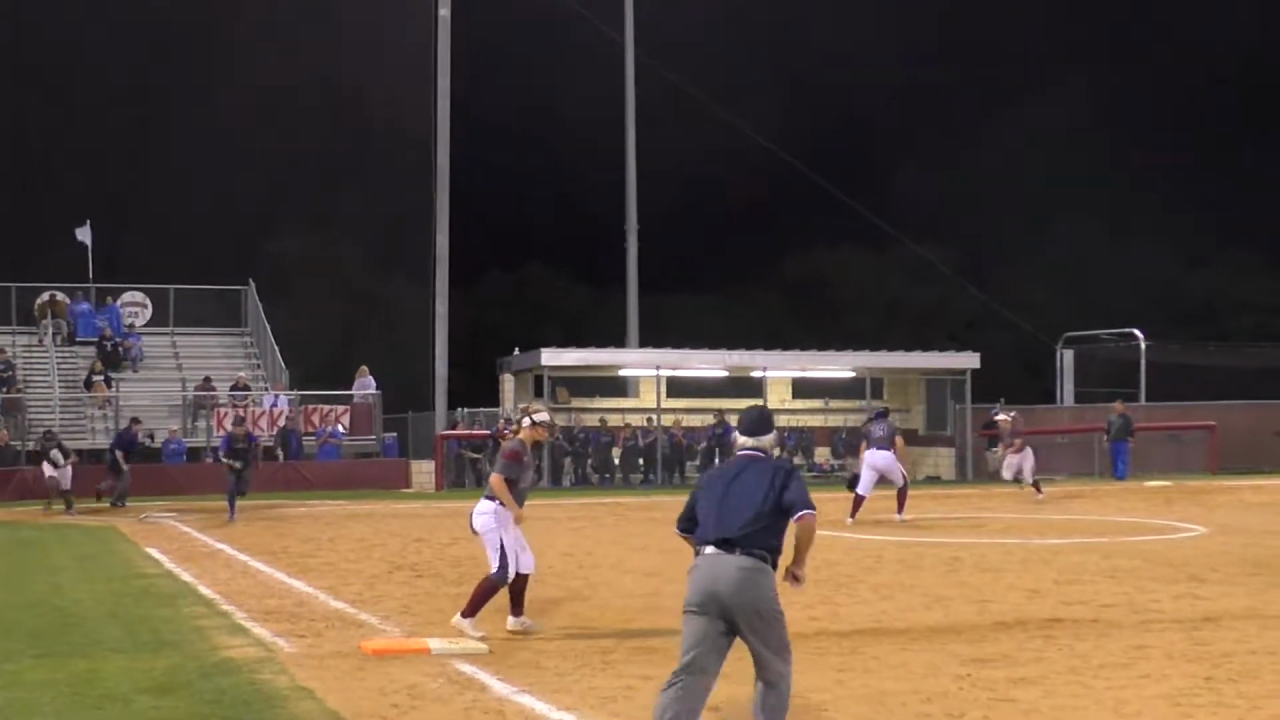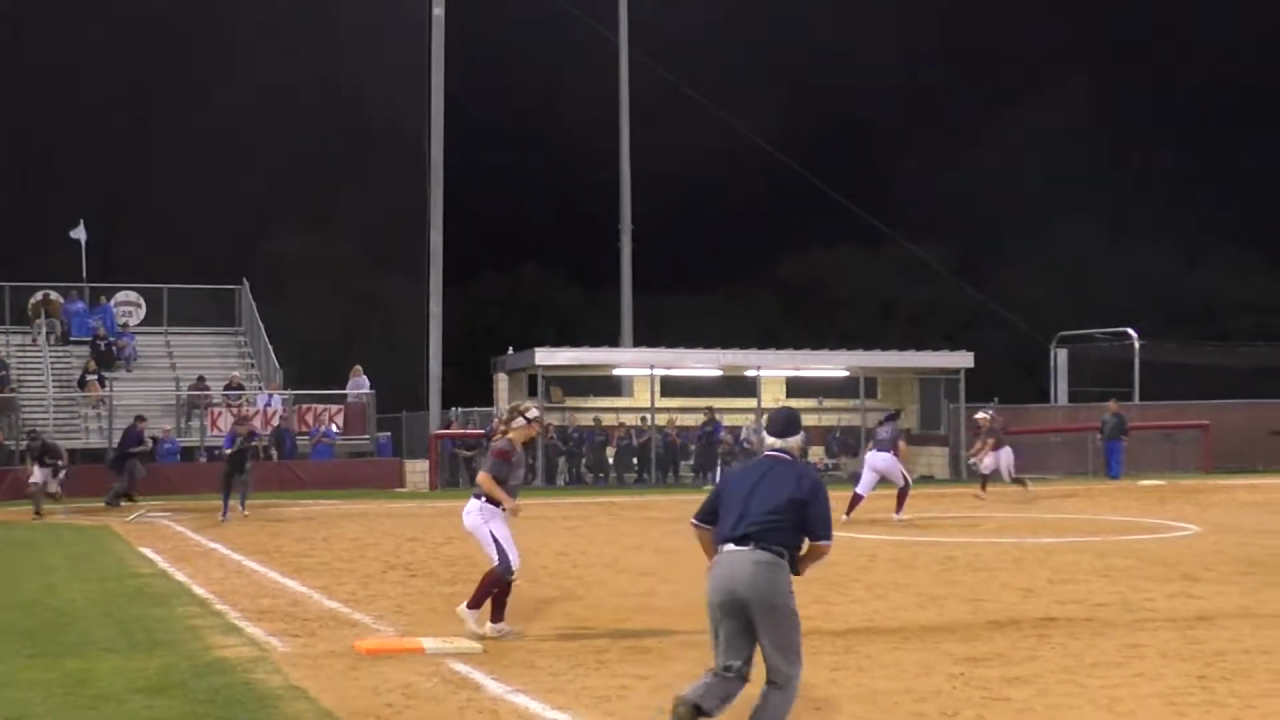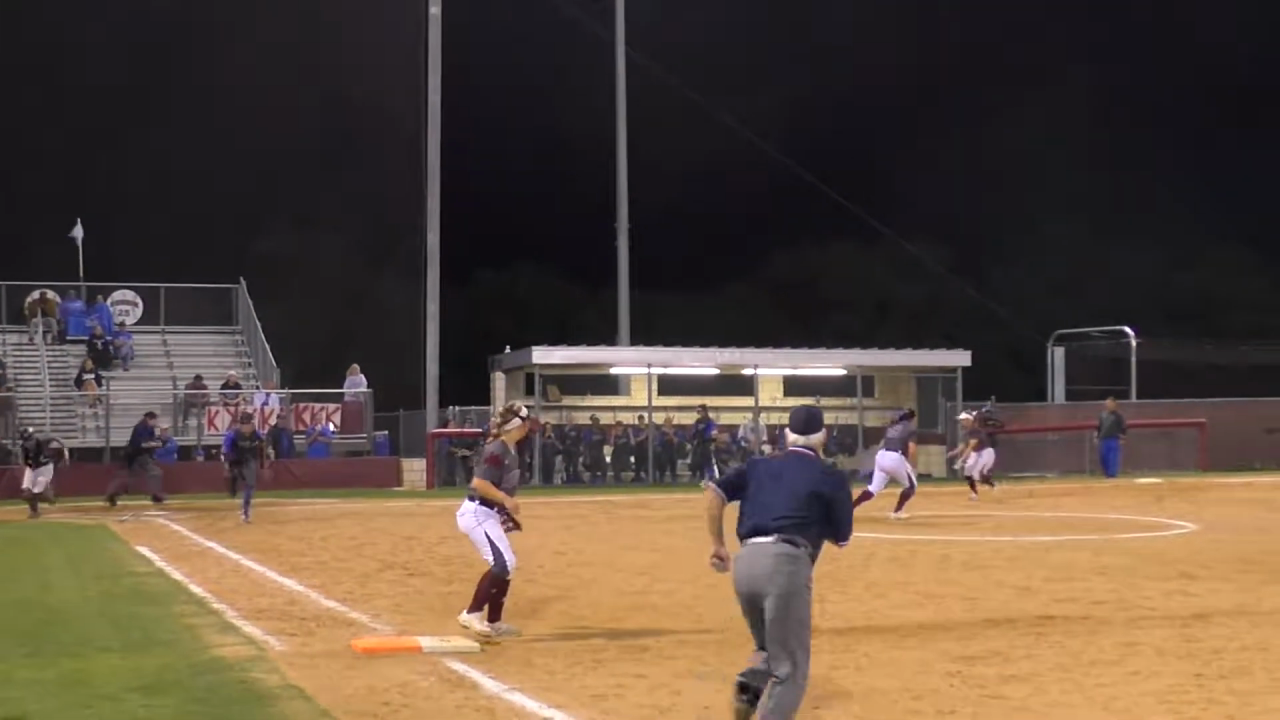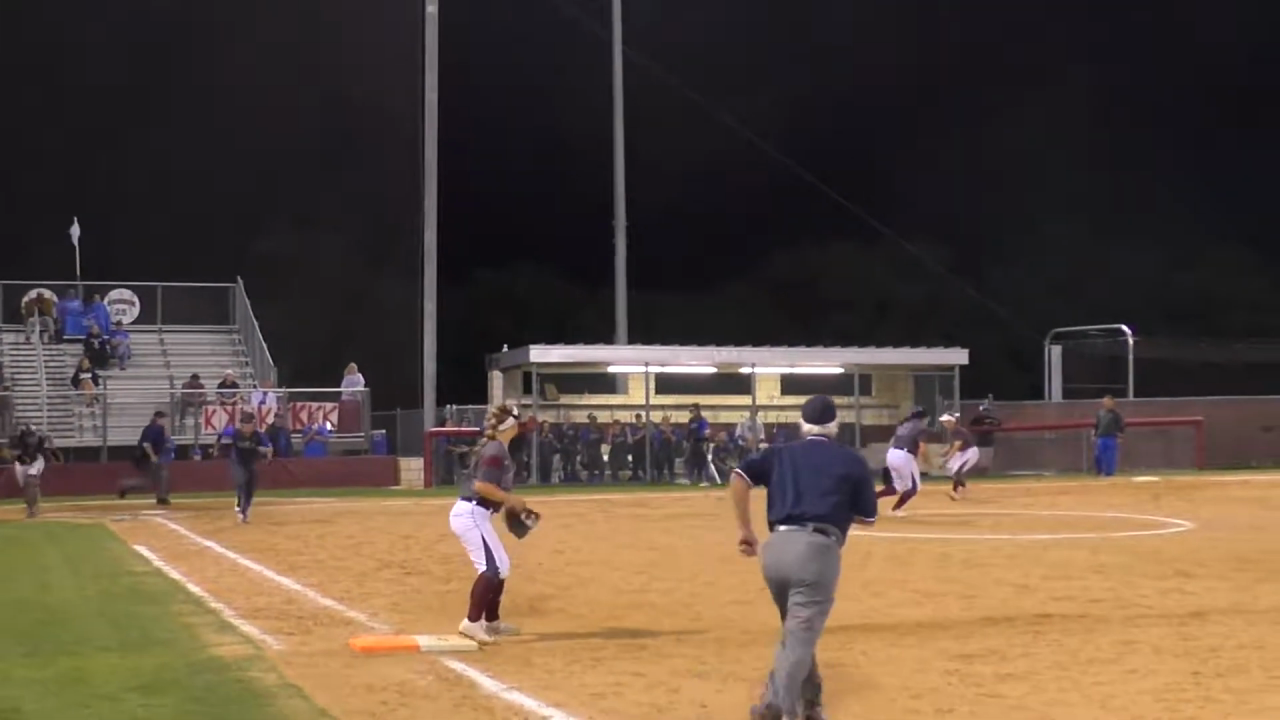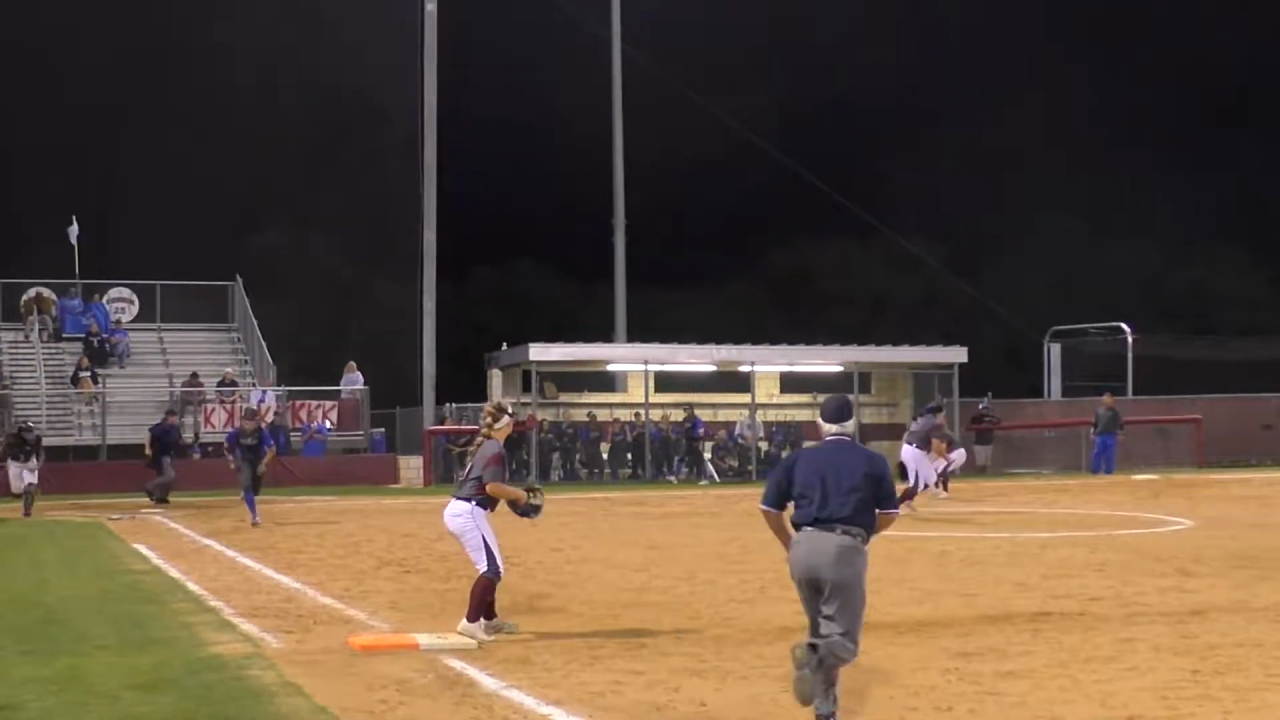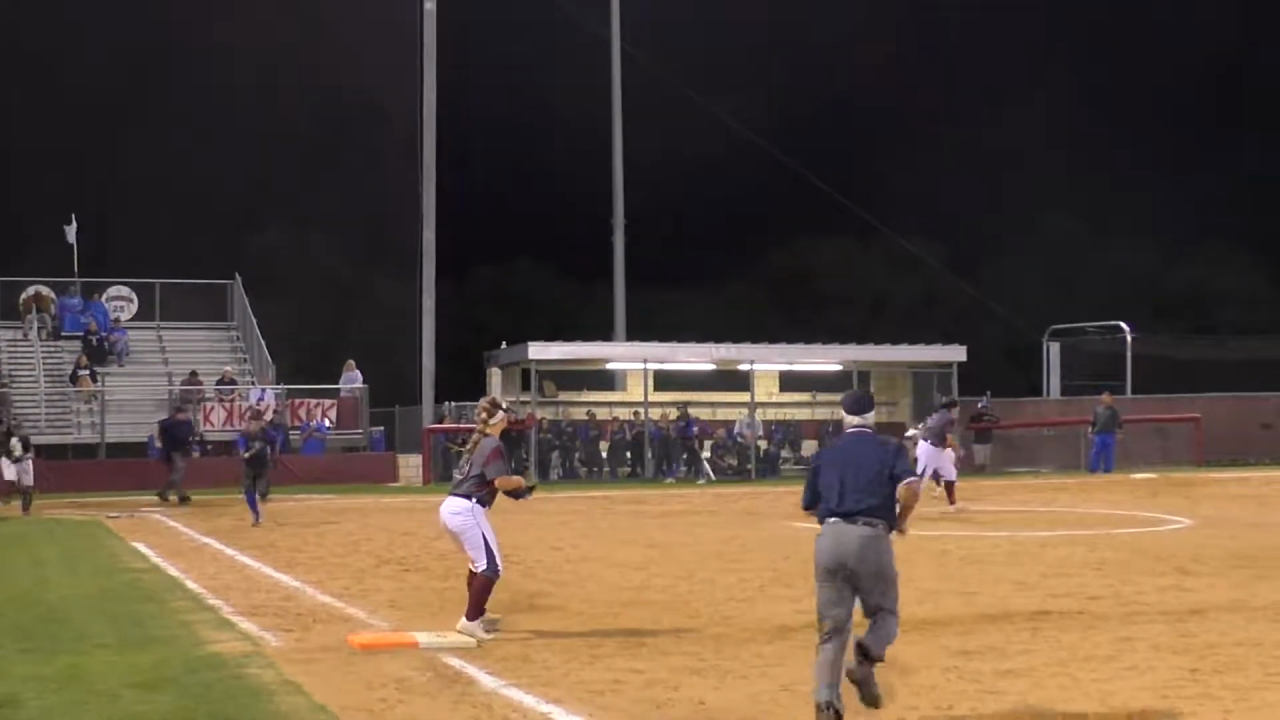
dt=0.1s
person 1, frame 1
left shoulder: (712, 477)
right shoulder: (783, 473)
left elbow: (685, 530)
right elbow: (806, 518)
right wrist: (798, 564)
left hip: (704, 573)
right hip: (750, 576)
left knee: (689, 675)
right knee: (774, 670)
person 1, frame 2
left shoulder: (735, 474)
right shoulder: (808, 479)
left elbow: (701, 523)
right elbow: (823, 543)
right wrist: (801, 564)
left hip: (724, 569)
right hip: (766, 572)
left knee: (730, 668)
right knee: (783, 670)
person 1, frame 3
left shoulder: (757, 466)
right shoulder: (831, 477)
left elbow: (713, 491)
right elbow: (841, 538)
left wrist: (717, 544)
left hip: (746, 562)
right hip: (787, 565)
left knee: (771, 650)
right knee: (789, 668)
left ankle: (749, 687)
person 1, frame 4
left shoulder: (779, 453)
right shoulder: (853, 461)
left elbow: (739, 477)
right elbow: (867, 517)
left wrist: (745, 531)
left hip: (775, 547)
right hip: (819, 550)
left knee: (797, 630)
right knee: (798, 640)
person 1, frame 5
left shoulder: (800, 458)
right shoulder: (872, 461)
left elbow: (769, 506)
right elbow: (887, 515)
left wrist: (789, 544)
left hip: (804, 549)
right hip: (846, 551)
left knee: (821, 630)
right knee: (842, 641)
right ankle: (812, 657)
person 1, frame 6
left shoulder: (825, 453)
right shoulder: (889, 449)
left elbow: (810, 506)
right elbow: (909, 487)
right wrist: (900, 520)
left hip: (829, 540)
right hip: (871, 540)
left knee: (833, 626)
right knee: (884, 617)
right ankle: (865, 658)
person 2, frame 1
left shoulder: (524, 449)
right shoulder: (514, 448)
right elbow: (495, 480)
right wrist: (514, 507)
left hip: (501, 513)
right hip: (493, 513)
left knee: (524, 563)
right knee: (502, 572)
left ankle: (516, 618)
right ankle: (465, 617)
person 2, frame 2
left shoulder: (517, 449)
right shoulder: (503, 447)
right elbow: (483, 478)
right wrist: (506, 501)
left hip: (492, 512)
right hip: (481, 511)
left knee: (509, 565)
right knee: (506, 563)
left ankle: (496, 623)
right ankle: (470, 609)
person 2, frame 3
left shoulder: (510, 450)
right shoulder: (496, 450)
right elbow: (478, 483)
left wrist: (505, 509)
right wrist: (506, 500)
left hip: (489, 514)
right hip: (476, 513)
left knee: (505, 565)
right knee: (502, 563)
left ankle: (493, 623)
right ankle: (472, 614)
person 2, frame 4
left shoulder: (497, 449)
right shoulder: (495, 452)
right elbow: (481, 486)
left wrist: (511, 500)
right wrist: (512, 500)
left hip: (467, 513)
right hip: (470, 514)
left knee: (501, 567)
right knee: (492, 569)
left ankle: (491, 621)
right ankle: (472, 623)
person 2, frame 5
left shoulder: (487, 446)
right shoulder: (495, 450)
right elbow: (492, 487)
left wrist: (513, 495)
right wrist: (518, 494)
left hip: (459, 511)
right hip: (468, 513)
left knee: (492, 567)
right knee: (492, 569)
left ankle: (489, 619)
right ankle: (471, 623)
person 2, frame 6
left shoulder: (477, 442)
right shoulder: (493, 445)
right elbow: (502, 483)
left wrist: (512, 482)
right wrist: (520, 482)
left hip: (449, 508)
right hip: (467, 511)
left knee: (478, 562)
right knee: (490, 567)
left ankle: (478, 613)
right ankle: (470, 621)
